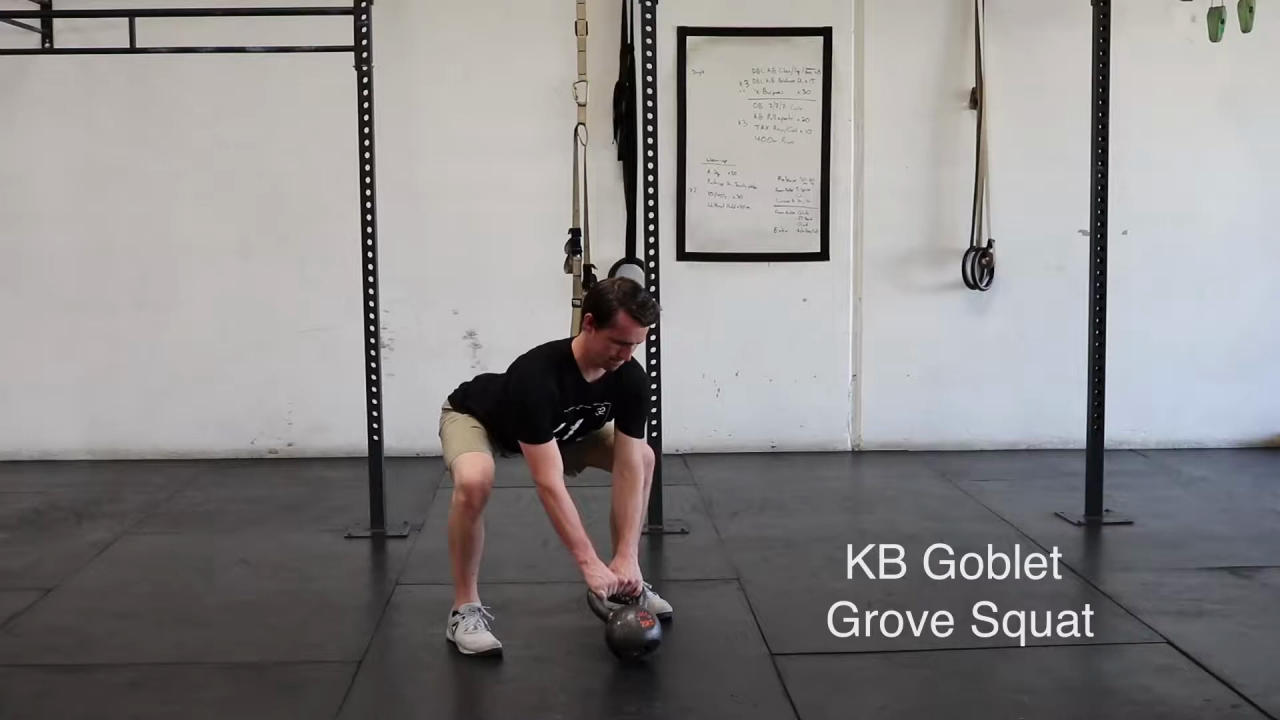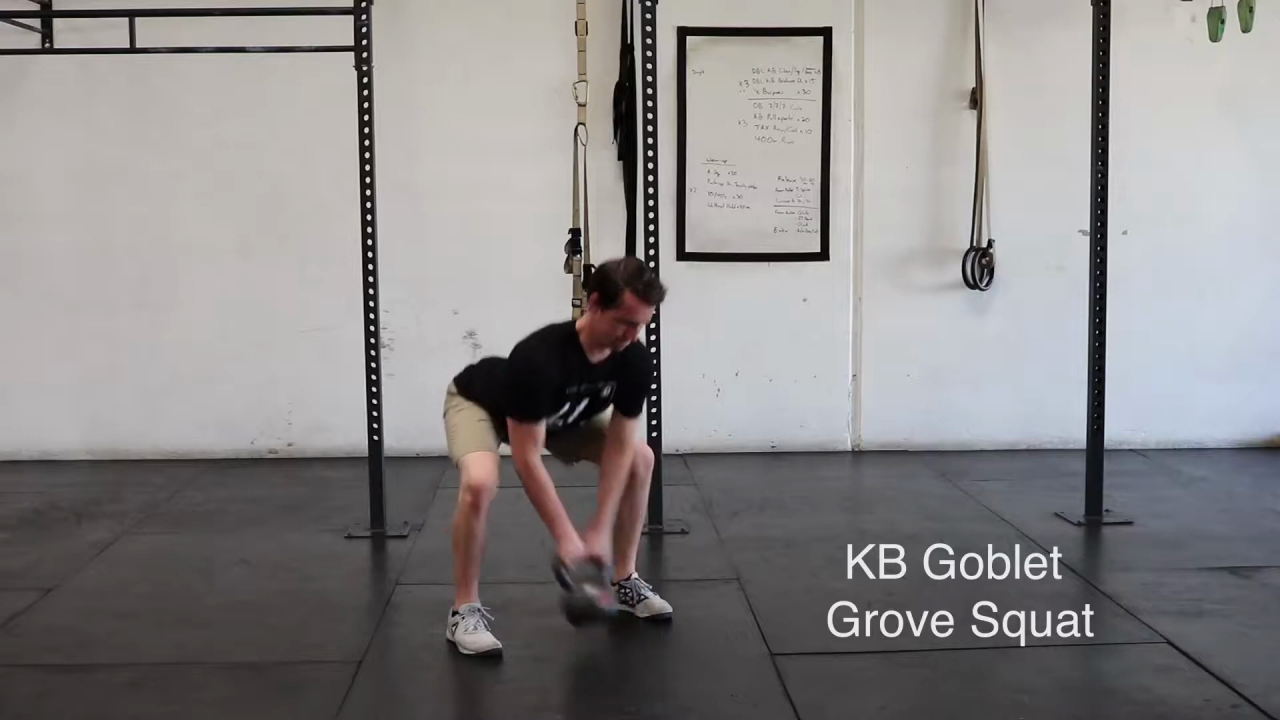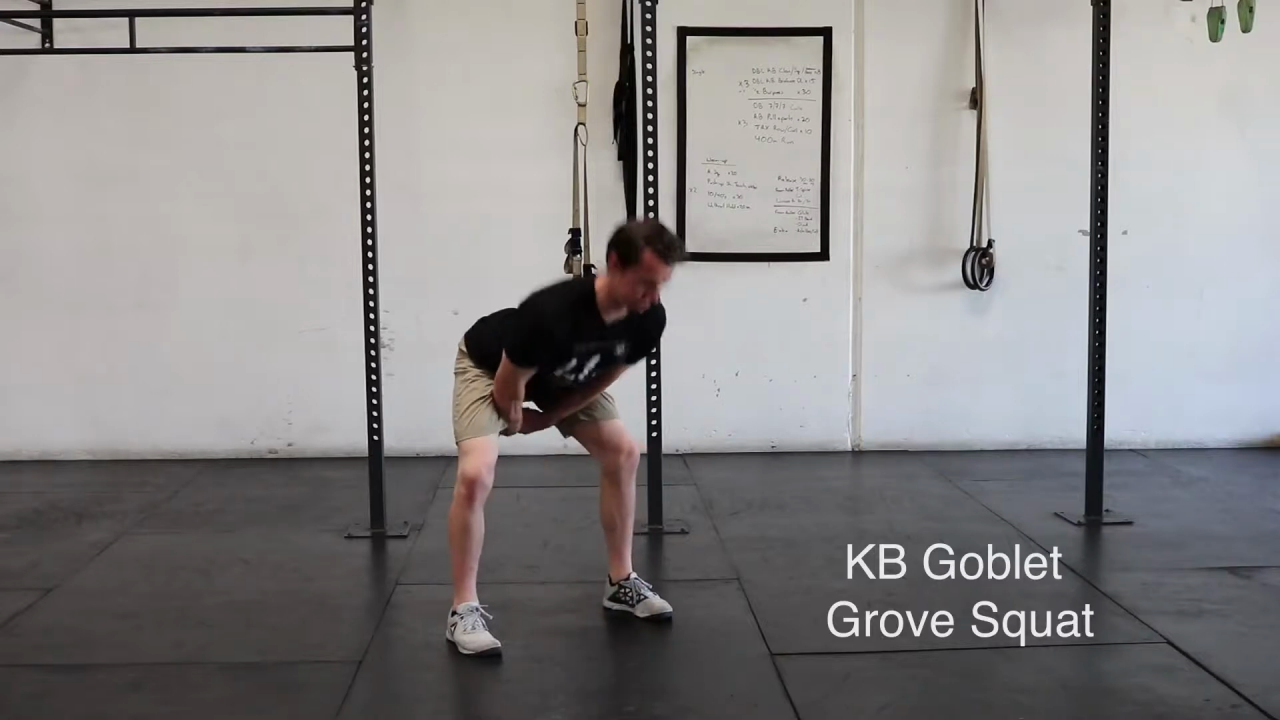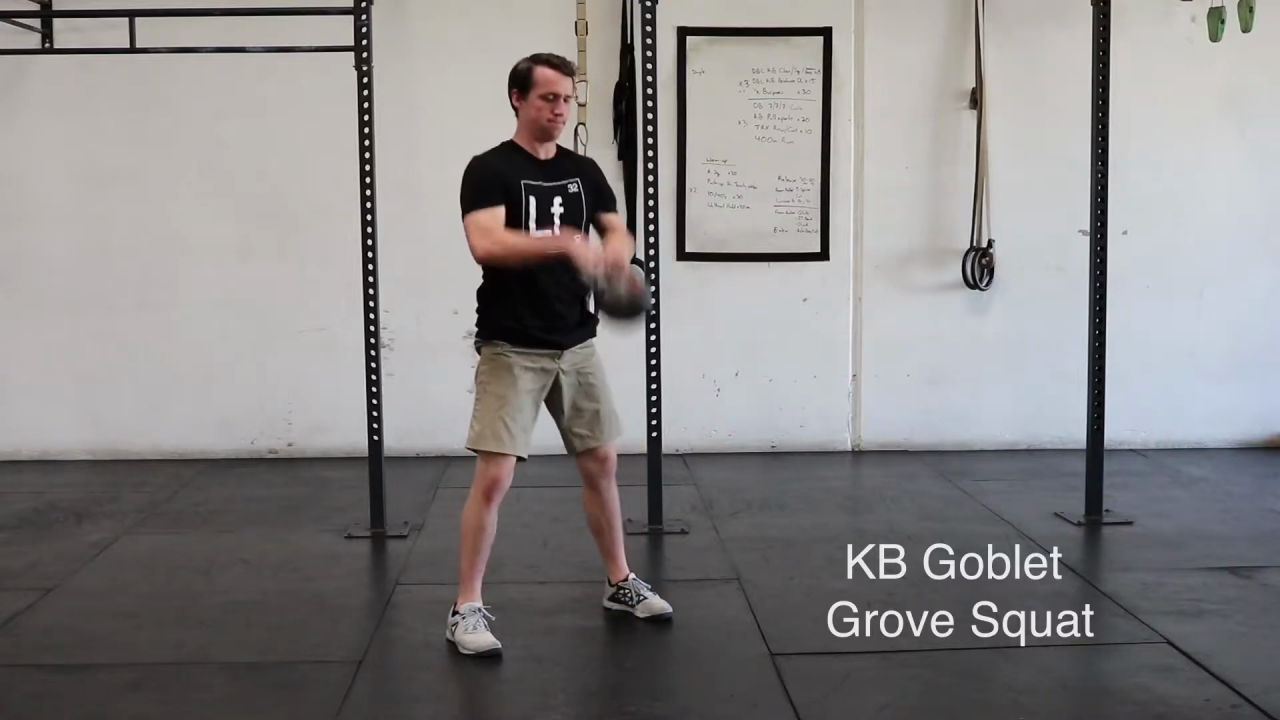
dt=0.5s
person 1, frame 1
left shoulder: (631, 379)
right shoulder: (536, 376)
left elbow: (629, 468)
right elbow: (549, 483)
left wrist: (626, 557)
right wrist: (590, 564)
right hip: (474, 416)
left knee: (643, 459)
right knee: (473, 482)
left ankle: (625, 580)
right ankle: (465, 608)
person 1, frame 2
left shoulder: (635, 362)
right shoulder: (539, 357)
left elbow: (621, 448)
right elbow: (527, 461)
left wrist: (599, 531)
right wrist: (564, 536)
right hip: (478, 403)
left knee: (642, 459)
right knee: (480, 484)
left ankle: (624, 580)
right ankle: (466, 610)
person 1, frame 3
left shoulder: (648, 320)
right shoulder: (549, 314)
left elbow: (604, 378)
right elbow: (509, 385)
left wrist: (545, 416)
right wrist: (515, 418)
right hip: (487, 366)
left knee: (624, 454)
right knee: (476, 476)
left ankle: (622, 583)
right ankle: (464, 610)
person 1, frame 4
left shoulder: (585, 171)
right shoulder: (489, 169)
left elbow: (617, 235)
right elbow: (485, 246)
left wrist: (618, 248)
right wrist: (562, 242)
left hip: (576, 346)
right hip: (512, 350)
left knee: (601, 464)
right knee: (494, 477)
left ankle: (621, 583)
right ankle: (466, 607)
